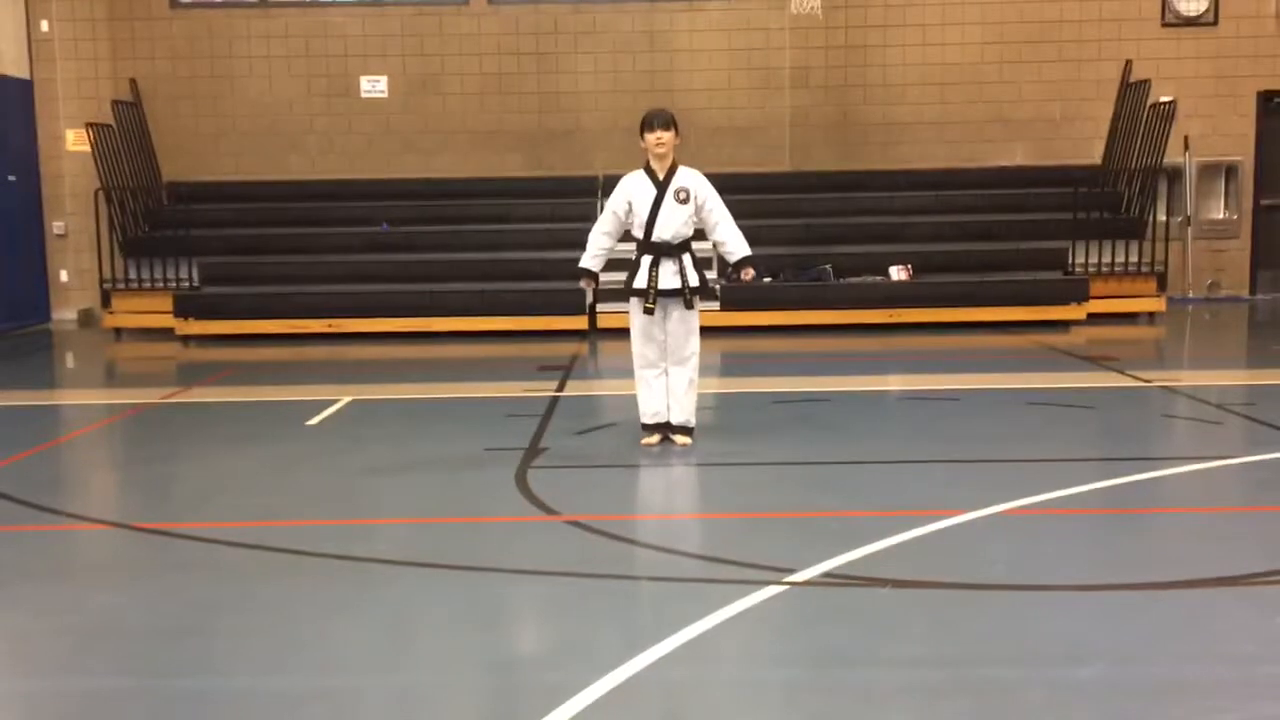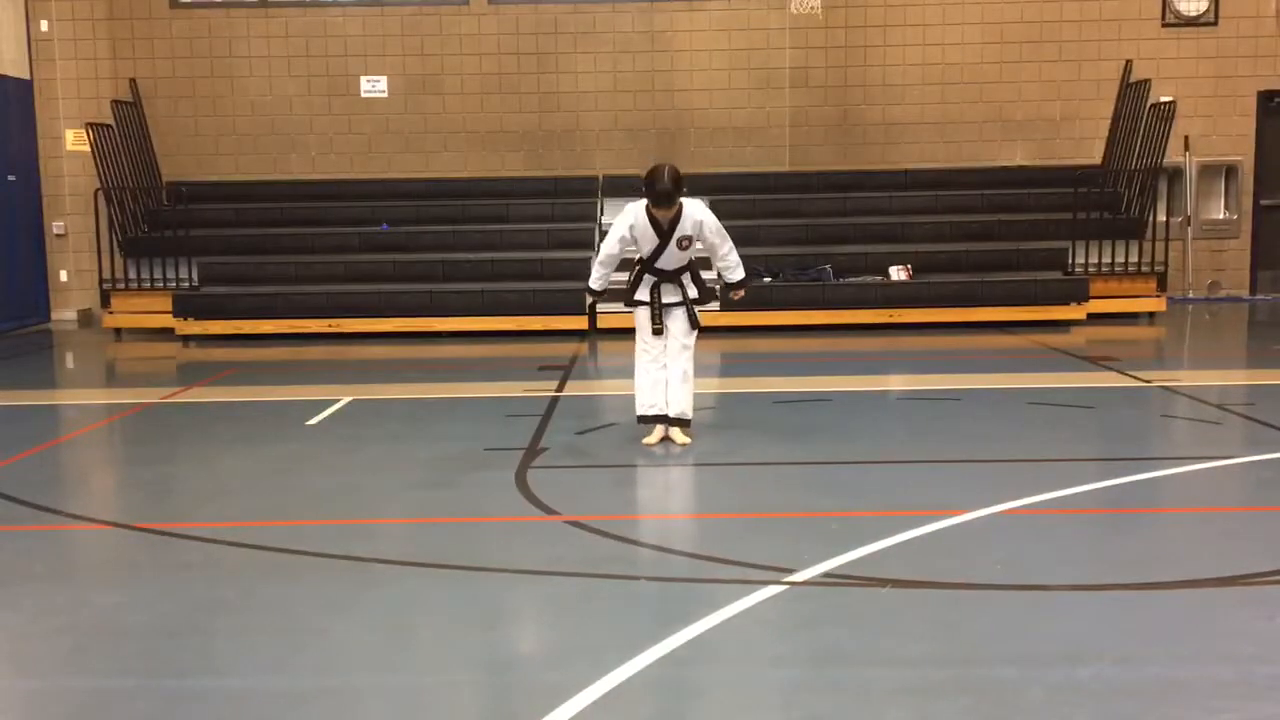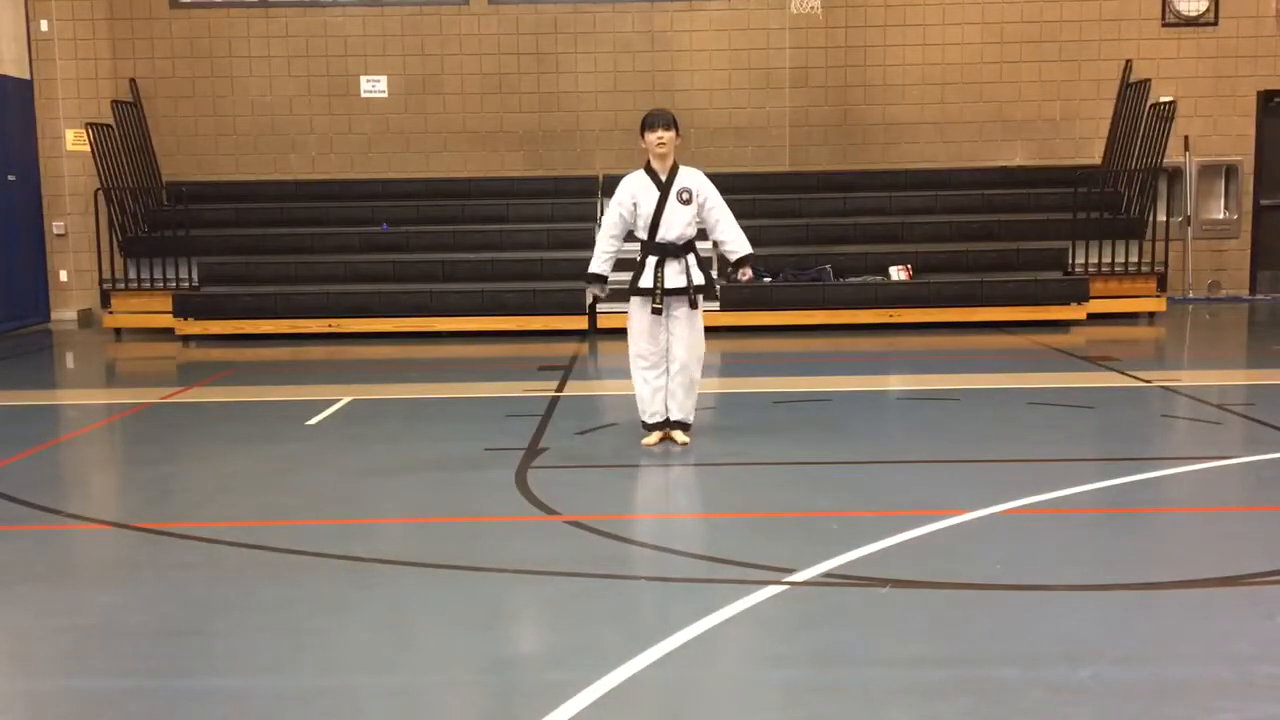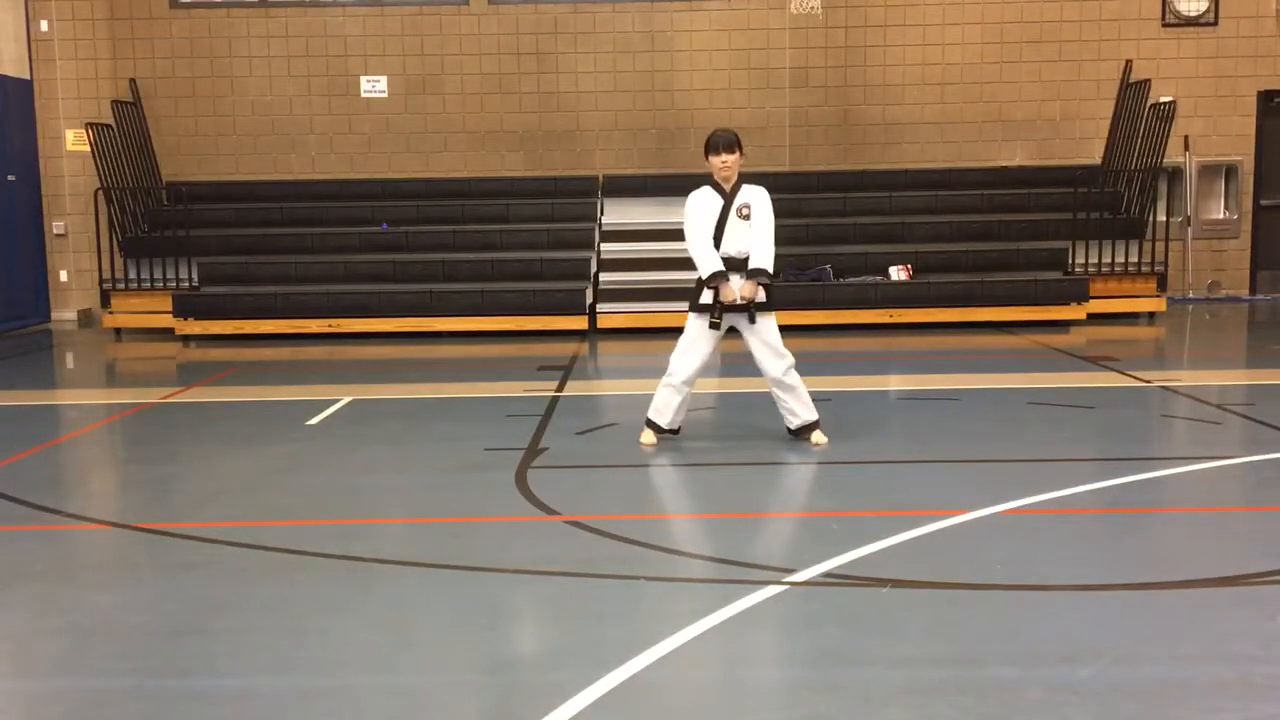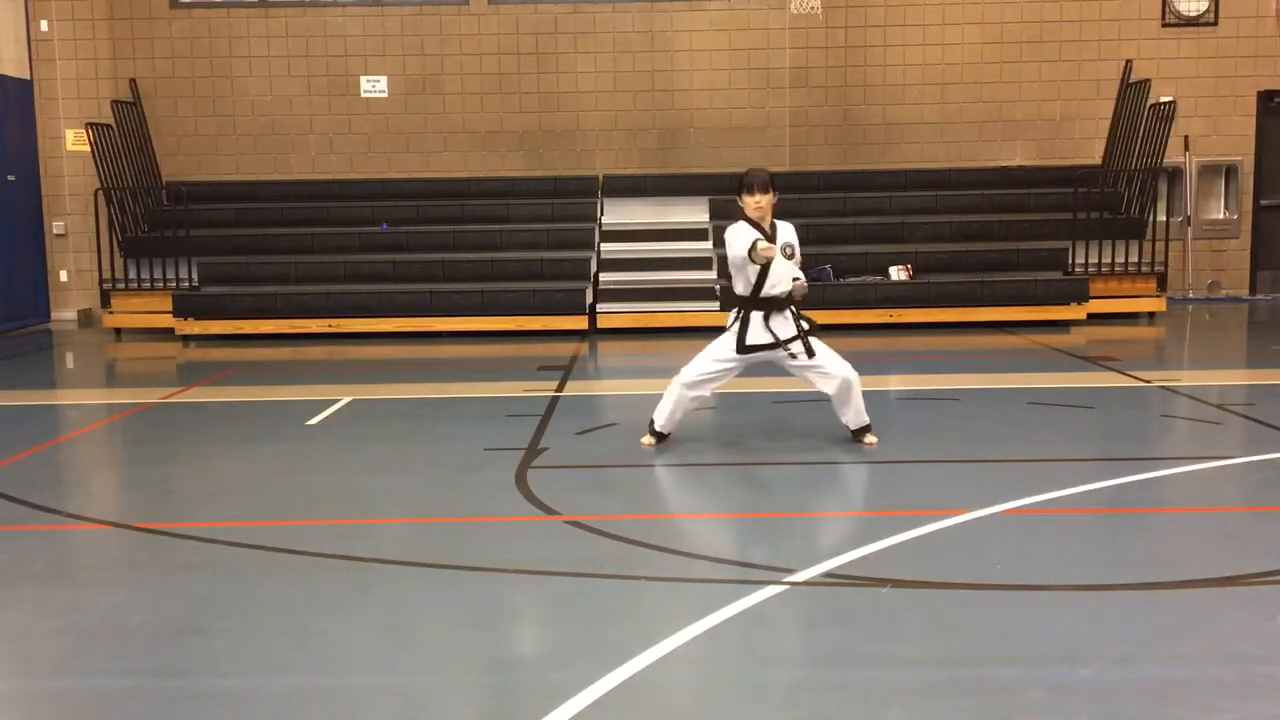
dt=1s
person 1, frame 1
left shoulder: (693, 180)
right shoulder: (630, 184)
left elbow: (720, 222)
right elbow: (606, 228)
left wrist: (742, 260)
right wrist: (589, 268)
left hip: (682, 273)
right hip: (646, 273)
left knee: (683, 353)
right knee: (648, 354)
left ankle: (680, 423)
right ankle: (654, 422)
person 1, frame 2
left shoulder: (698, 214)
right shoulder: (632, 216)
left elbow: (722, 247)
right elbow: (609, 252)
left wrist: (736, 281)
right wrist: (596, 286)
left hip: (682, 286)
right hip: (647, 286)
left knee: (680, 353)
right knee: (649, 353)
left ankle: (677, 421)
right ankle: (657, 421)
person 1, frame 3
left shoulder: (695, 179)
right shoulder: (632, 184)
left elbow: (721, 221)
right elbow: (611, 230)
left wrist: (741, 258)
right wrist: (598, 275)
left hip: (687, 271)
right hip: (650, 273)
left knee: (687, 353)
right knee: (646, 354)
left ankle: (677, 420)
right ankle: (655, 422)
person 1, frame 4
left shoulder: (757, 195)
right shoulder: (698, 199)
left elbow: (763, 239)
right elbow: (699, 243)
left wrist: (755, 279)
right wrist: (721, 281)
left hip: (750, 286)
right hip: (711, 288)
left knee: (776, 362)
right knee: (685, 363)
left ankle: (806, 423)
right ankle: (658, 423)
person 1, frame 5
left shoulder: (787, 230)
right shoulder: (736, 232)
right elbow: (744, 251)
left wrist: (799, 283)
right wrist: (757, 252)
left hip: (787, 324)
right hip: (747, 327)
left knee: (843, 375)
right knee: (691, 378)
left ankle: (859, 427)
right ankle: (659, 428)
